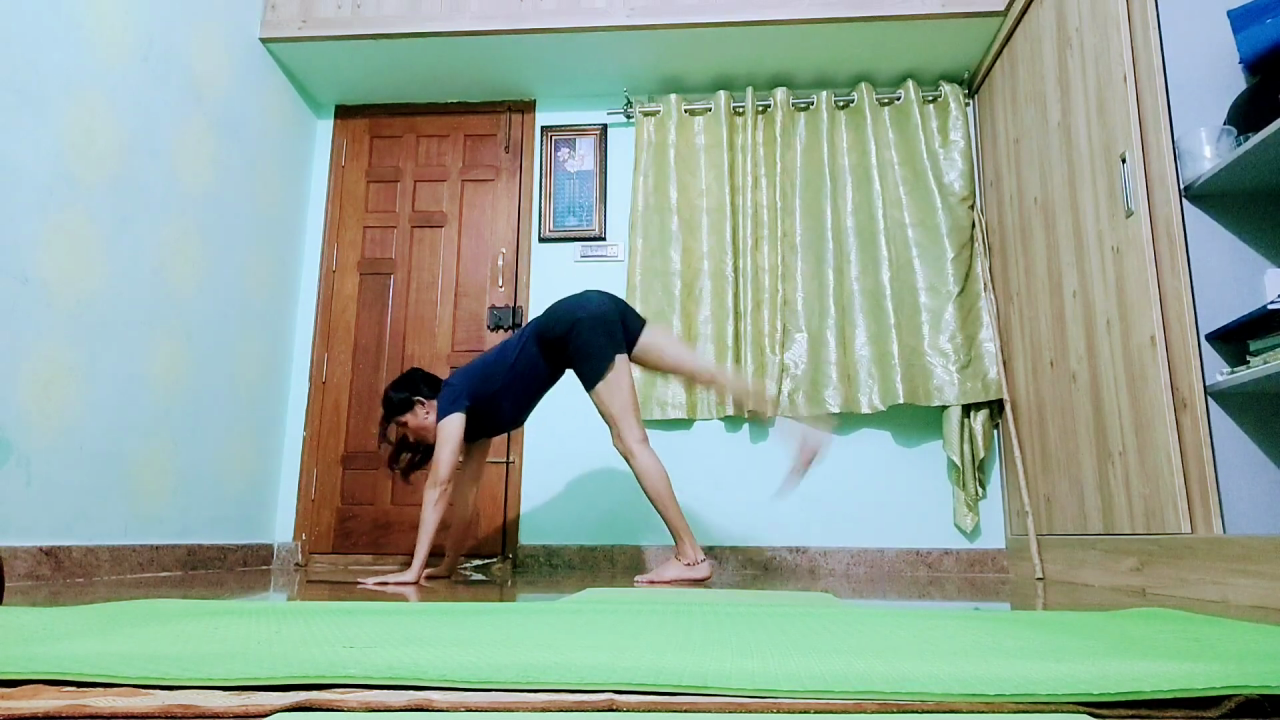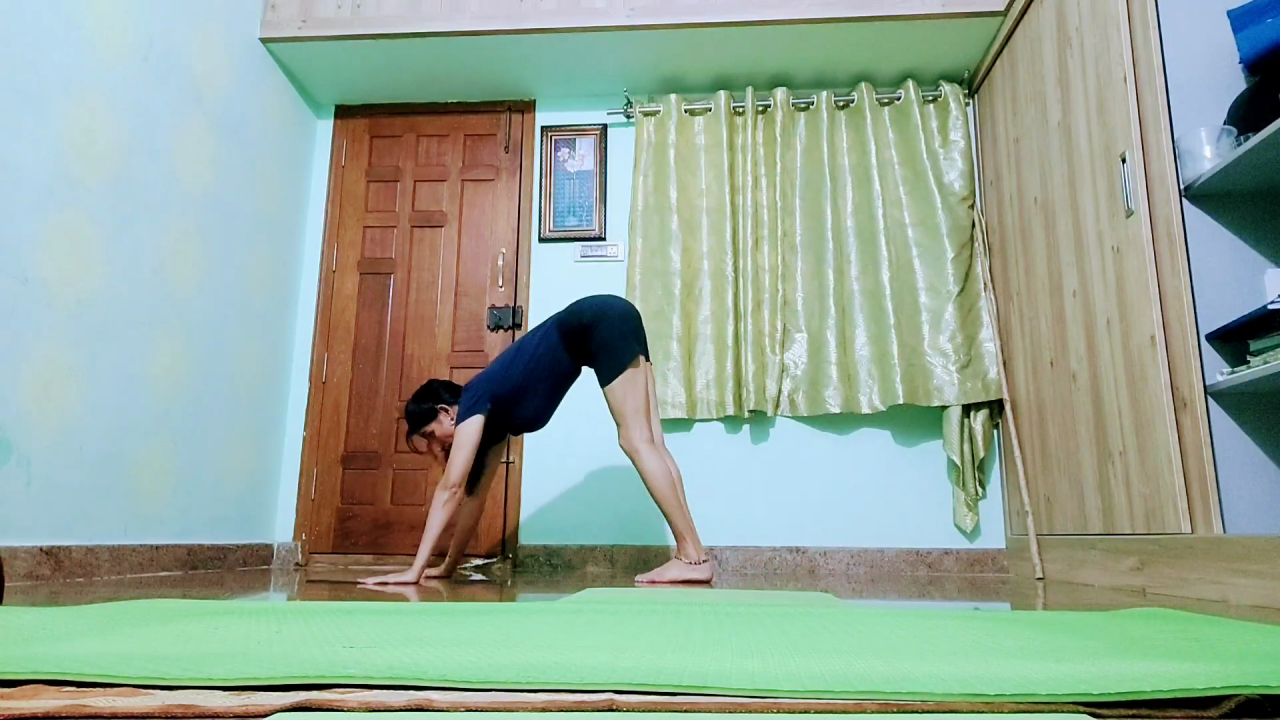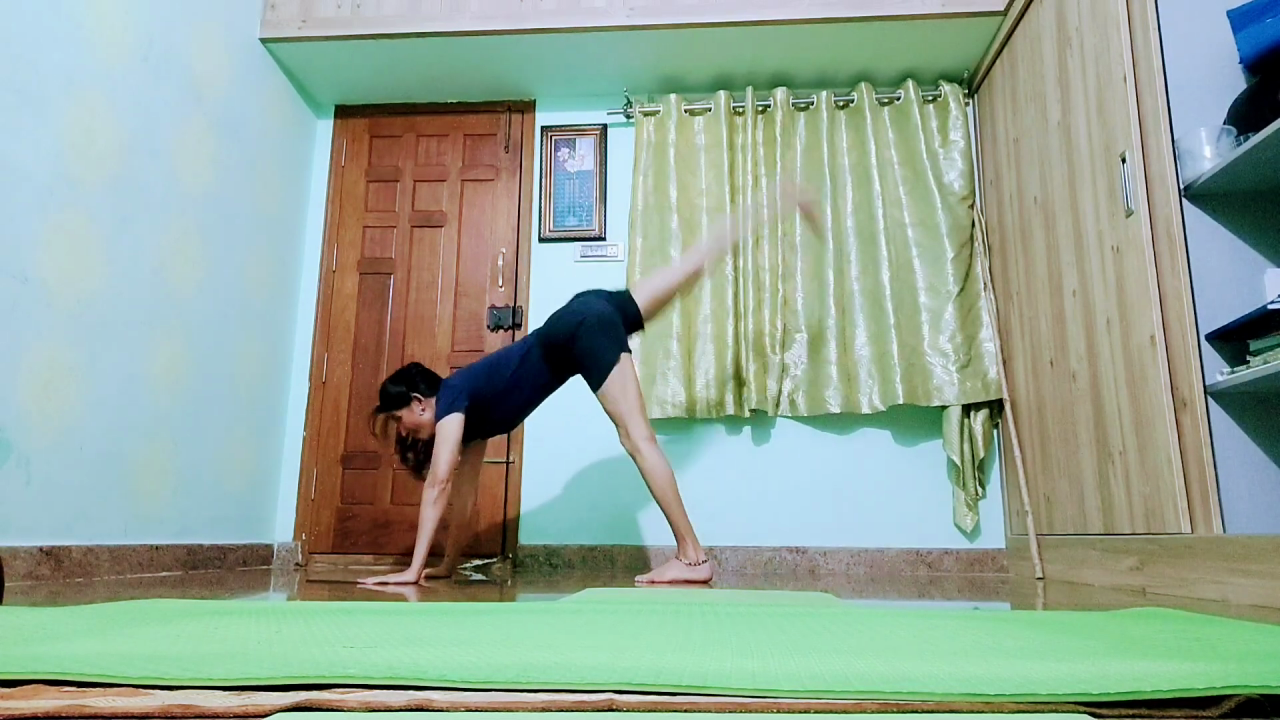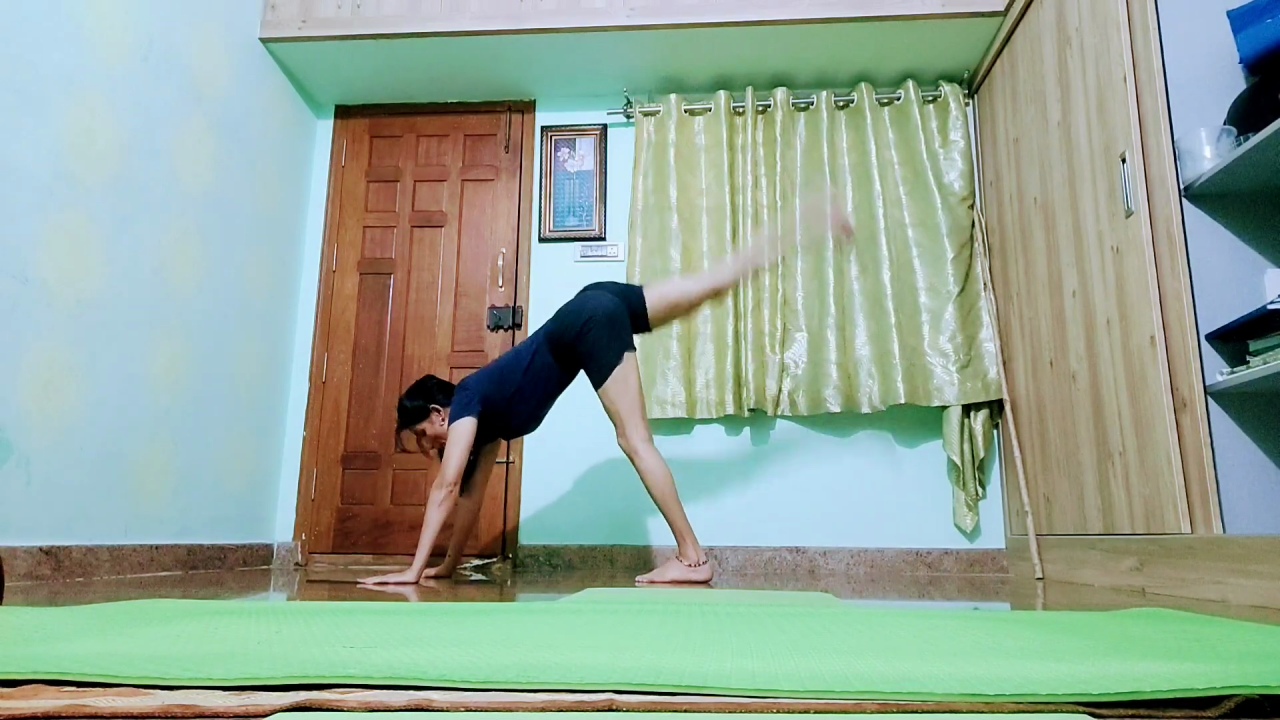
dt=0.5s
person 1, frame 1
left shoulder: (453, 402)
right shoulder: (479, 408)
left elbow: (440, 486)
right elbow: (468, 485)
left wrist: (414, 570)
right wrist: (449, 563)
left hip: (581, 321)
right hip: (590, 312)
left knee: (630, 441)
right knee: (706, 372)
left ankle: (690, 556)
right ankle: (799, 436)
person 1, frame 2
left shoulder: (474, 403)
right shoulder: (493, 412)
left elbow: (451, 489)
right elbow: (473, 492)
left wrist: (416, 569)
right wrist: (449, 565)
left hip: (602, 322)
right hip: (604, 323)
left knee: (638, 442)
right knee: (651, 443)
left ankle: (692, 556)
right ankle: (691, 552)
person 1, frame 3
left shoulder: (451, 399)
right shoulder: (473, 393)
left elbow: (439, 483)
right elbow: (464, 484)
left wrist: (415, 569)
right wrist: (447, 565)
left hip: (584, 332)
right hip: (588, 318)
left knee: (637, 440)
right knee: (696, 261)
left ankle: (692, 559)
person 1, frame 4
left shoulder: (466, 407)
right shoulder: (485, 405)
left elbow: (445, 488)
right elbow: (472, 491)
left wrist: (416, 568)
right wrist: (449, 562)
left hip: (593, 323)
right hip: (599, 309)
left knee: (635, 443)
right knee: (726, 275)
left ankle: (691, 558)
